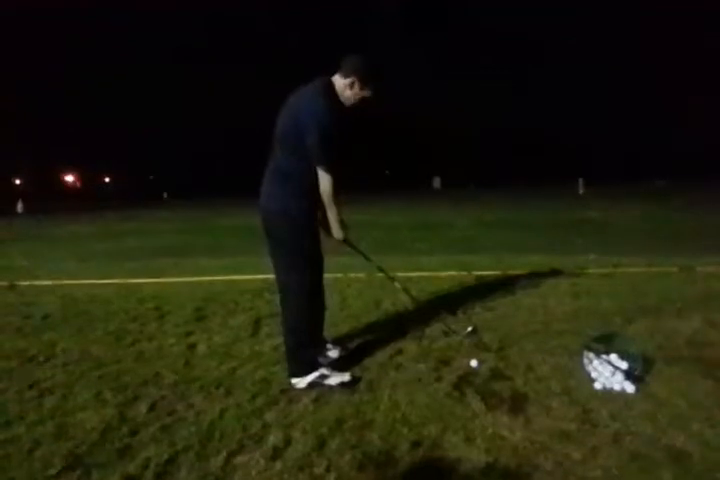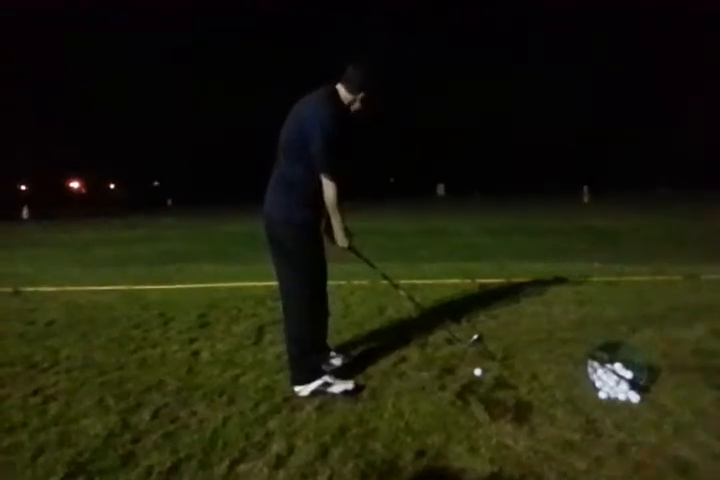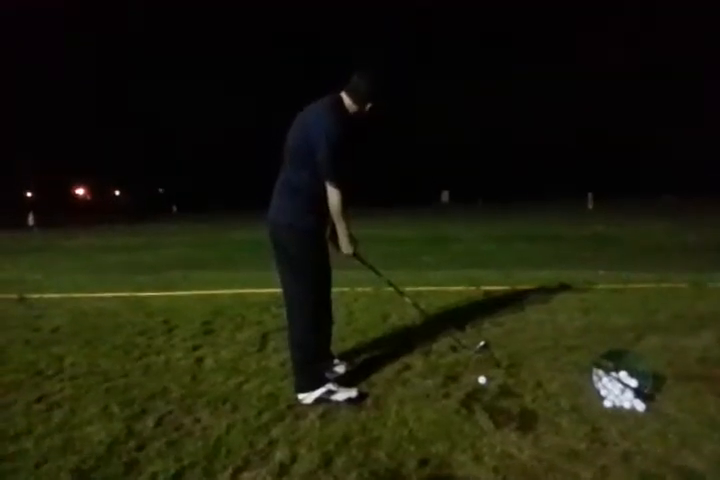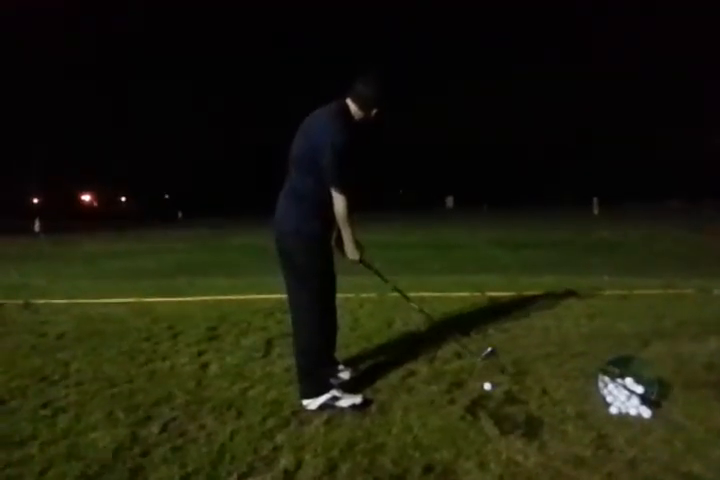
dt=0.4s
person 1, frame 1
left shoulder: (317, 97)
right shoulder: (318, 105)
right elbow: (323, 170)
left wrist: (323, 212)
right wrist: (334, 219)
left hip: (288, 200)
right hip: (287, 206)
left knee: (308, 278)
right knee: (299, 284)
left ankle: (313, 344)
right ankle: (305, 368)
person 1, frame 2
left shoulder: (322, 105)
right shoulder: (324, 113)
right elbow: (327, 178)
left wrist: (327, 220)
right wrist: (338, 226)
left hip: (292, 208)
right hip: (291, 213)
left knee: (312, 285)
right knee: (302, 291)
left ankle: (316, 351)
right ankle: (308, 376)
person 1, frame 3
left shoulder: (326, 112)
right shoulder: (330, 122)
right elbow: (332, 185)
left wrist: (331, 226)
right wrist: (343, 234)
left hip: (297, 214)
right hip: (296, 220)
left knee: (317, 292)
right knee: (306, 298)
left ankle: (320, 358)
right ankle: (312, 384)
person 1, frame 4
left shoulder: (331, 119)
right shoulder: (334, 129)
right elbow: (337, 191)
left wrist: (335, 230)
right wrist: (349, 239)
left hip: (303, 220)
right hip: (301, 226)
left knee: (322, 298)
right knee: (311, 304)
left ankle: (324, 364)
right ankle: (316, 390)
